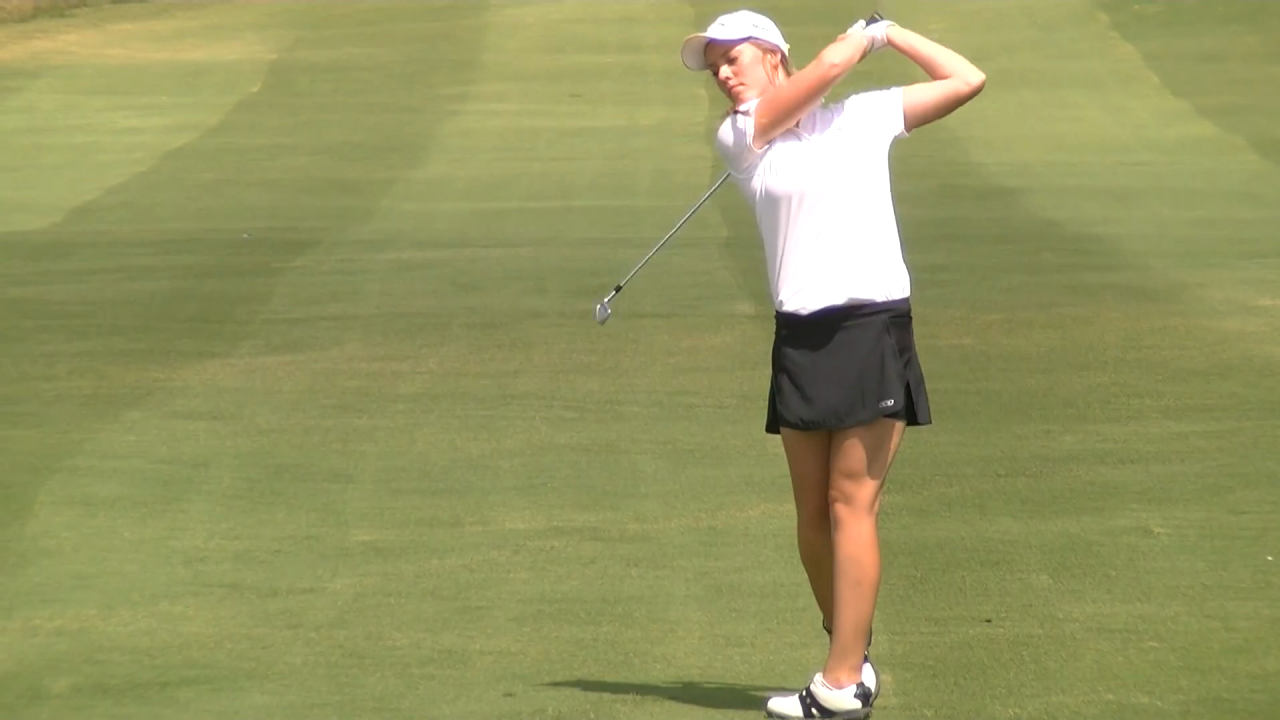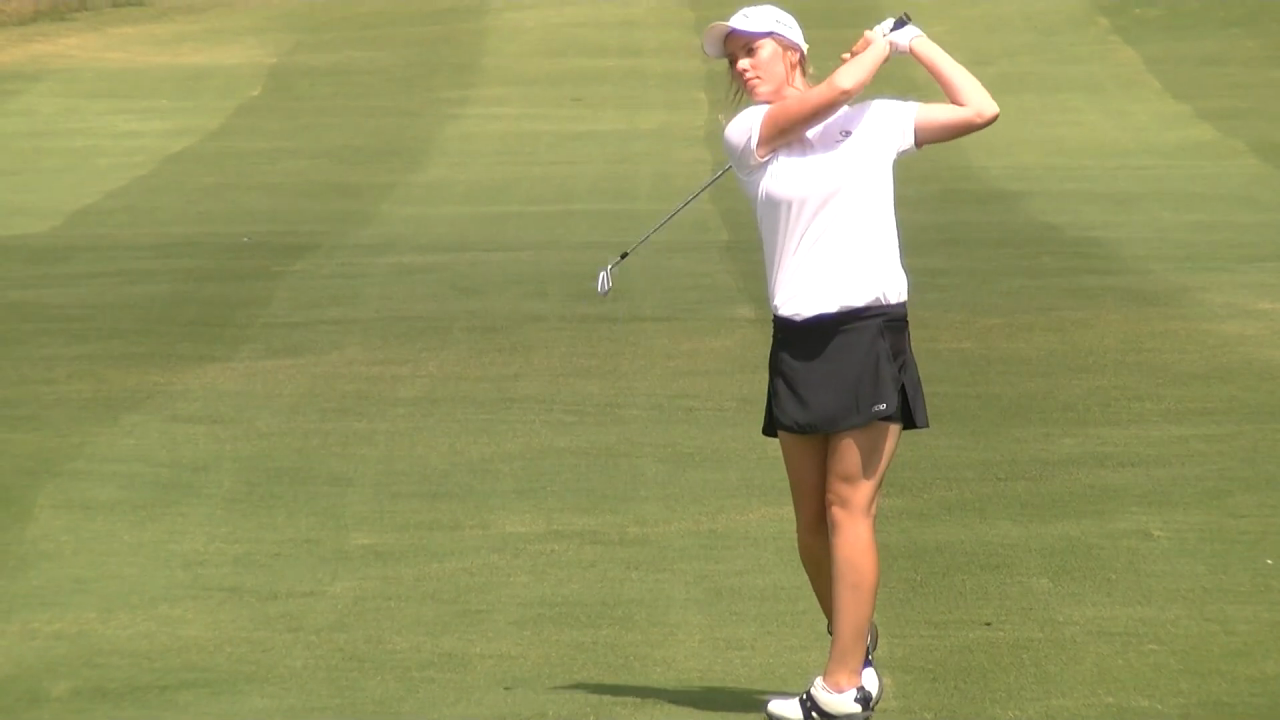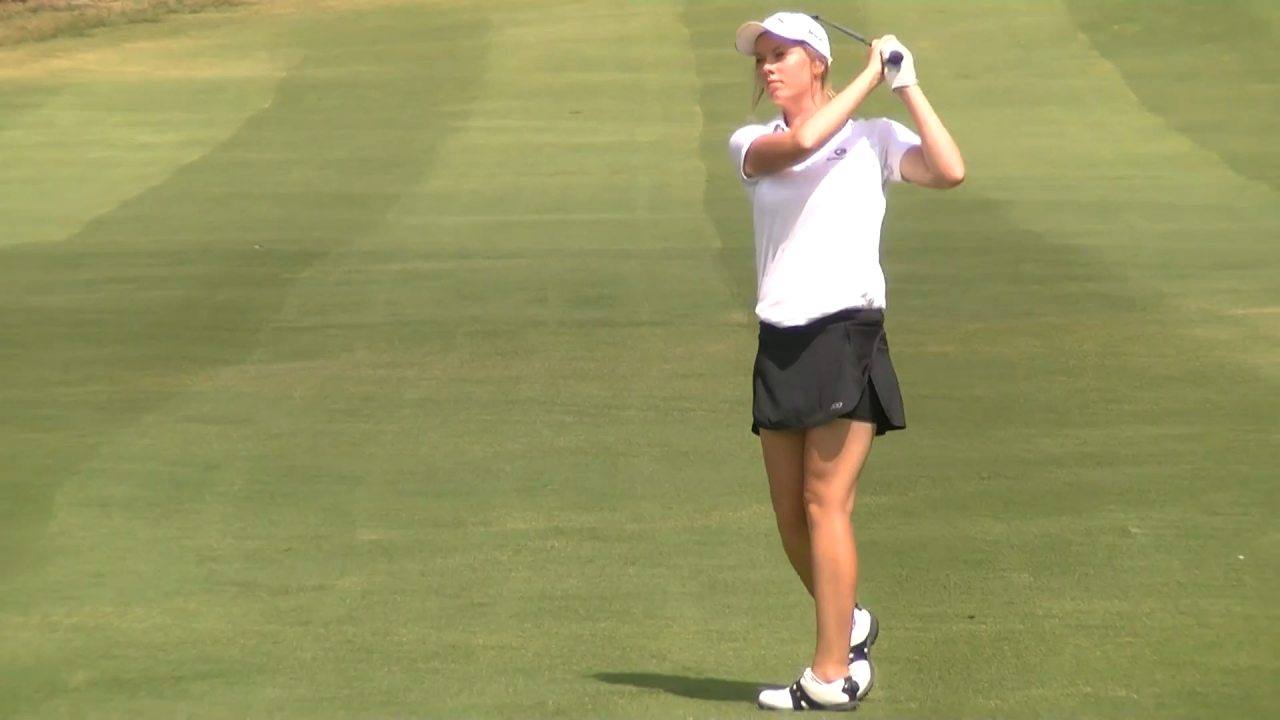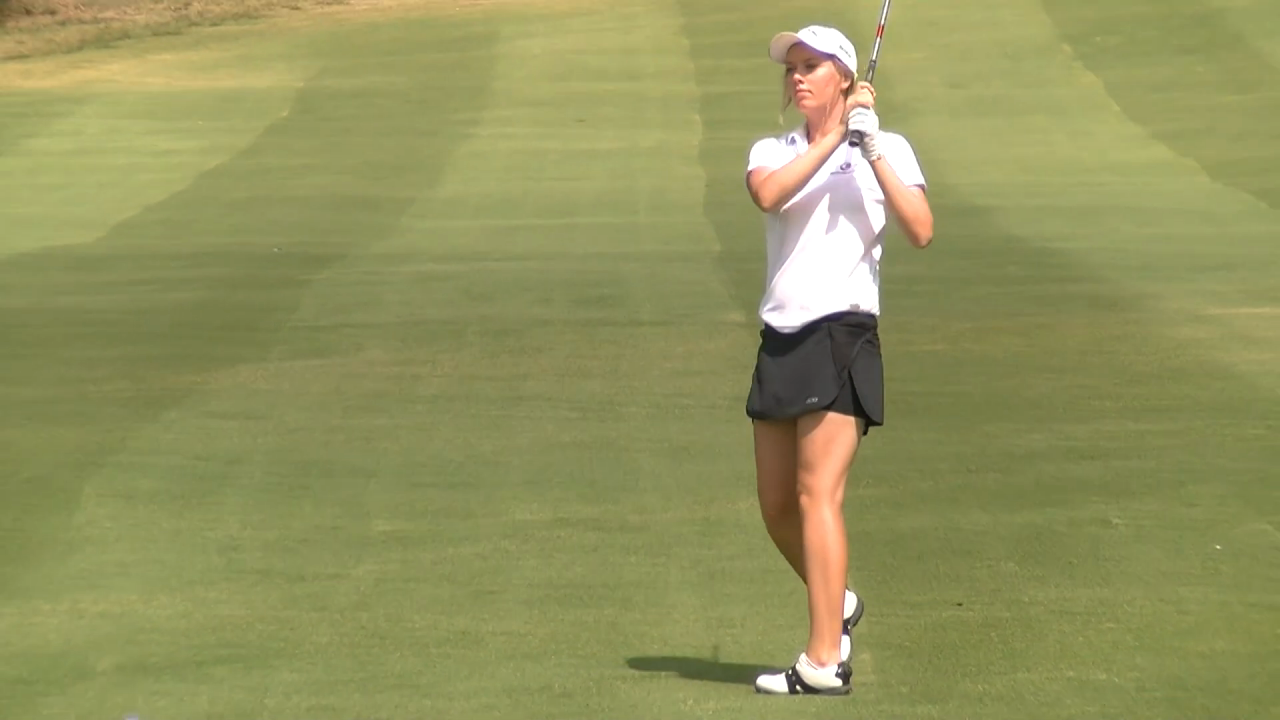
dt=0.3s
person 1, frame 1
left shoulder: (866, 116)
right shoulder: (738, 137)
left elbow: (968, 79)
right elbow: (832, 63)
left wrist: (888, 30)
right wrist: (867, 32)
left hip: (875, 329)
right hip: (801, 339)
left knee: (852, 506)
right knee: (812, 514)
right ankle: (848, 643)
person 1, frame 2
left shoulder: (876, 122)
right shoulder: (745, 134)
left elbow: (980, 112)
right elbow: (834, 91)
left hip: (869, 333)
right hip: (797, 342)
left knee: (848, 509)
right knee: (810, 517)
right ankle: (853, 640)
person 1, frame 3
left shoulder: (876, 138)
right shoulder: (749, 145)
left elbow: (951, 173)
right elbow: (803, 138)
left wrist: (908, 84)
right wrist: (870, 71)
left hip: (846, 335)
right hip: (779, 343)
left knee: (826, 506)
right knee: (791, 515)
left ankle: (830, 677)
right ankle: (848, 627)
person 1, frame 4
left shoulder: (887, 149)
right shoulder: (770, 151)
left elbow: (921, 233)
right elbow: (766, 199)
left wrist: (871, 146)
right wrist: (831, 141)
left hip: (841, 337)
right hip: (779, 340)
left knee: (817, 498)
right knee: (776, 504)
left ankle: (824, 660)
right ankle: (837, 604)
